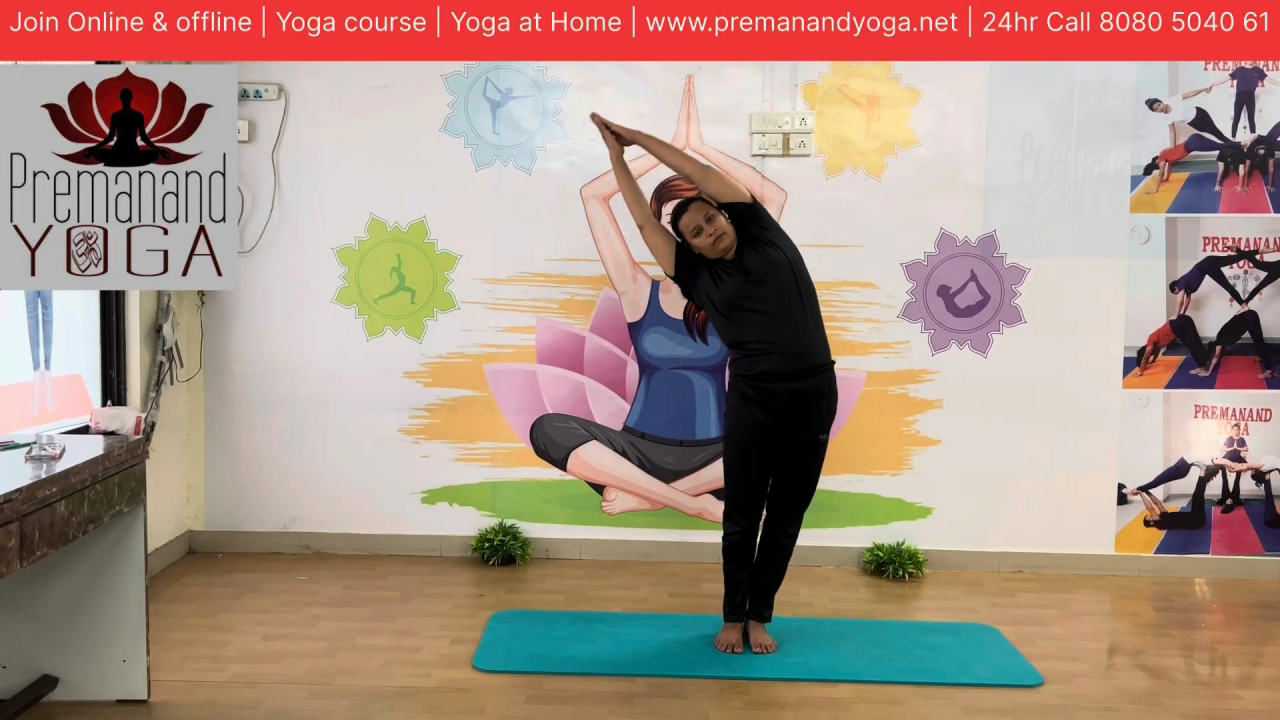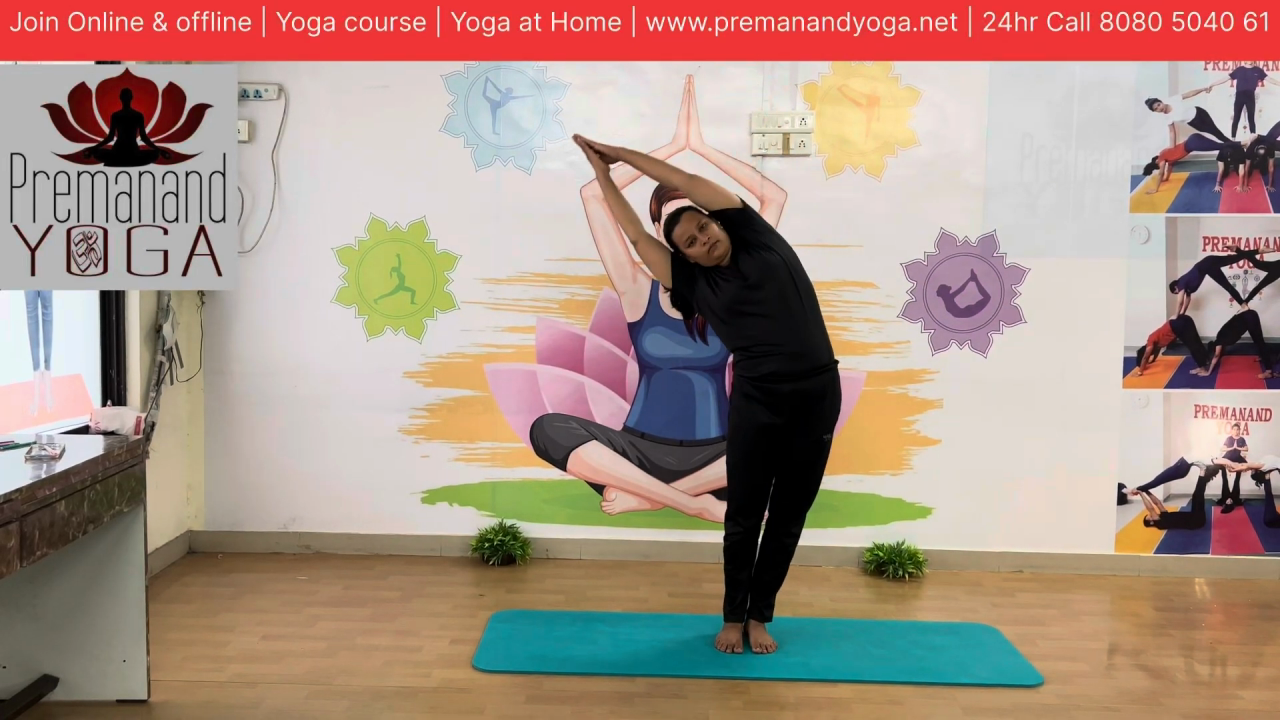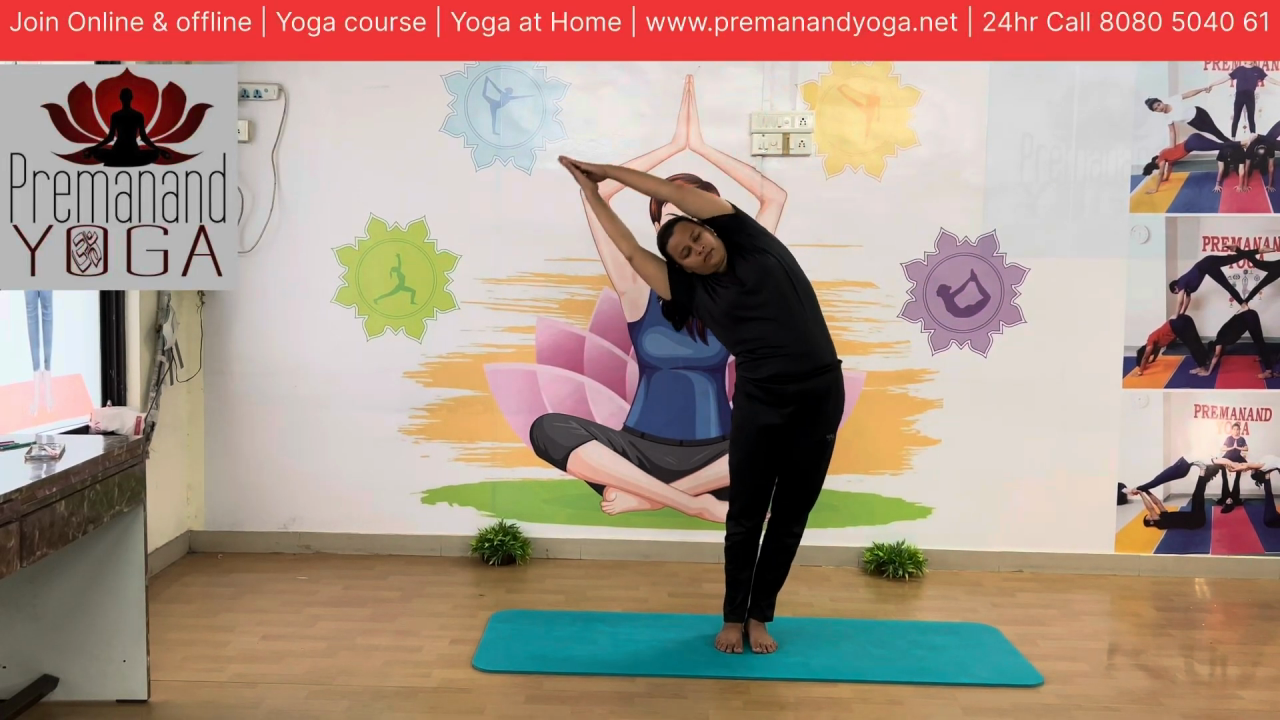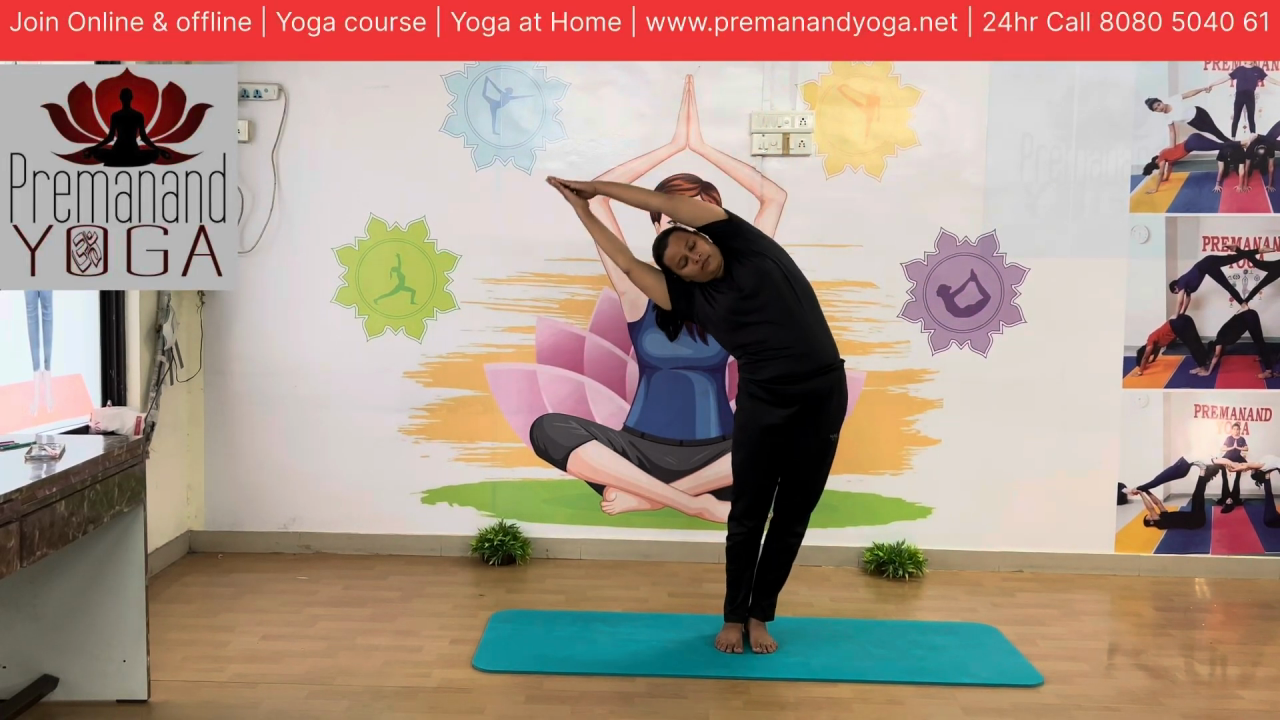
dt=0.1s
person 1, frame 1
left shoulder: (762, 233)
right shoulder: (697, 274)
left elbow: (701, 173)
right elbow: (645, 223)
left wrist: (642, 137)
right wrist: (618, 155)
left hip: (813, 391)
right hip: (755, 398)
left knee: (787, 513)
right knee: (742, 514)
left ankle: (759, 615)
right ankle: (733, 616)
person 1, frame 2
left shoulder: (754, 234)
right shoulder: (695, 283)
left elbow: (689, 183)
right elbow: (638, 238)
left wrist: (623, 152)
right wrist: (603, 173)
left hip: (818, 393)
right hip: (756, 401)
left knee: (789, 515)
right knee: (743, 515)
left ankle: (759, 616)
right ankle: (733, 615)
person 1, frame 3
left shoulder: (747, 240)
right shoulder: (693, 290)
left elbow: (677, 193)
right elbow: (633, 253)
left wrist: (612, 170)
right wrist: (593, 192)
left hip: (822, 391)
right hip: (762, 400)
left knee: (791, 514)
right knee: (746, 515)
left ankle: (760, 615)
right ankle: (733, 616)
person 1, frame 4
left shoulder: (743, 242)
right shoulder: (694, 299)
left elbow: (667, 203)
right elbow: (629, 266)
left wrist: (601, 186)
right wrist: (583, 209)
left hip: (824, 392)
right hip: (764, 401)
left knee: (793, 515)
right knee: (747, 515)
left ankle: (759, 616)
right ankle: (733, 617)
person 2, frame 1
right shoulder: (638, 291)
left elbow: (774, 198)
right elbow: (593, 196)
left wrist: (700, 147)
right wrist: (671, 148)
left hip: (713, 456)
right hip: (642, 452)
right knee: (548, 430)
left ankle: (646, 495)
right ankle: (696, 503)
person 2, frame 2
right shoulder: (638, 290)
left elbow: (775, 197)
right elbow: (592, 193)
left wrist: (699, 145)
right wrist: (673, 146)
left hip: (713, 456)
right hip: (642, 452)
right knee: (548, 430)
left ankle: (647, 495)
right ankle: (696, 503)
person 2, frame 3
right shoulder: (638, 291)
left elbow: (774, 197)
right elbow: (593, 195)
left wrist: (699, 146)
right wrist: (674, 146)
left hip: (714, 456)
right hip: (643, 452)
right knee: (549, 430)
left ankle: (647, 496)
right ankle: (697, 503)
person 2, frame 4
right shoulder: (638, 290)
left elbow: (774, 198)
right elbow: (593, 195)
left wrist: (700, 146)
right wrist: (673, 145)
left hip: (714, 456)
right hip: (642, 452)
right knee: (548, 430)
left ankle: (647, 496)
right ankle: (697, 504)
